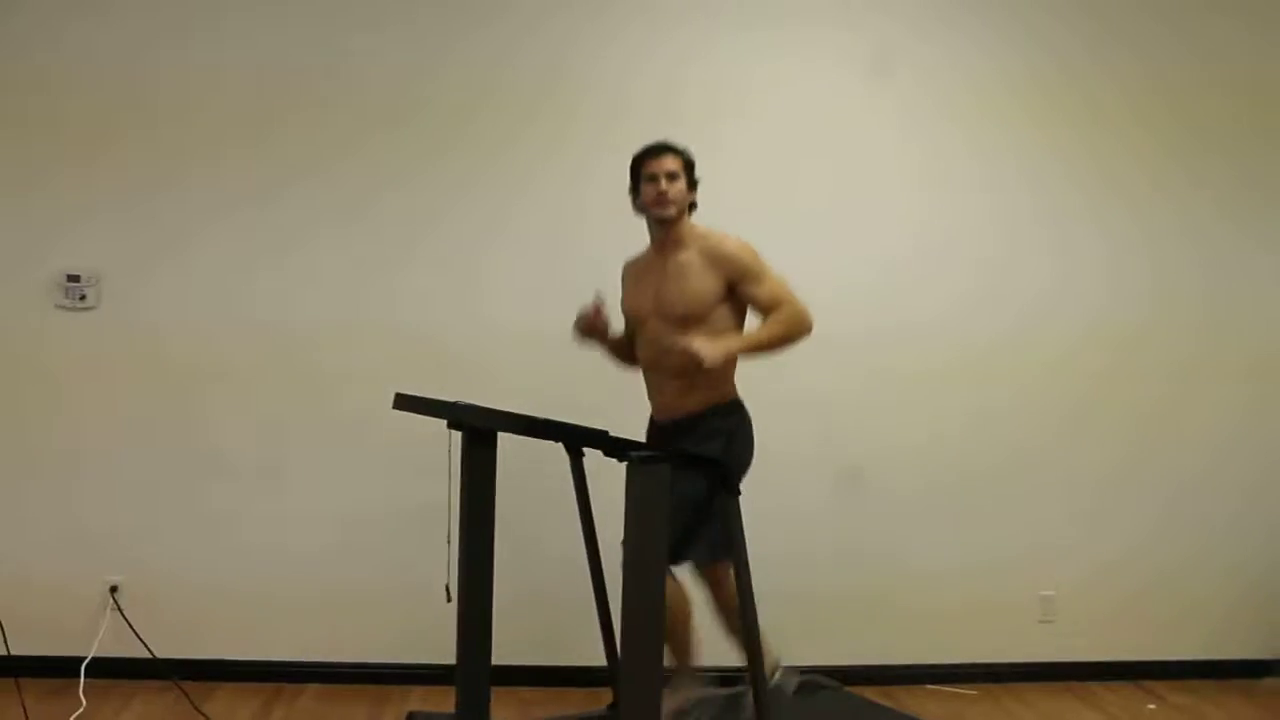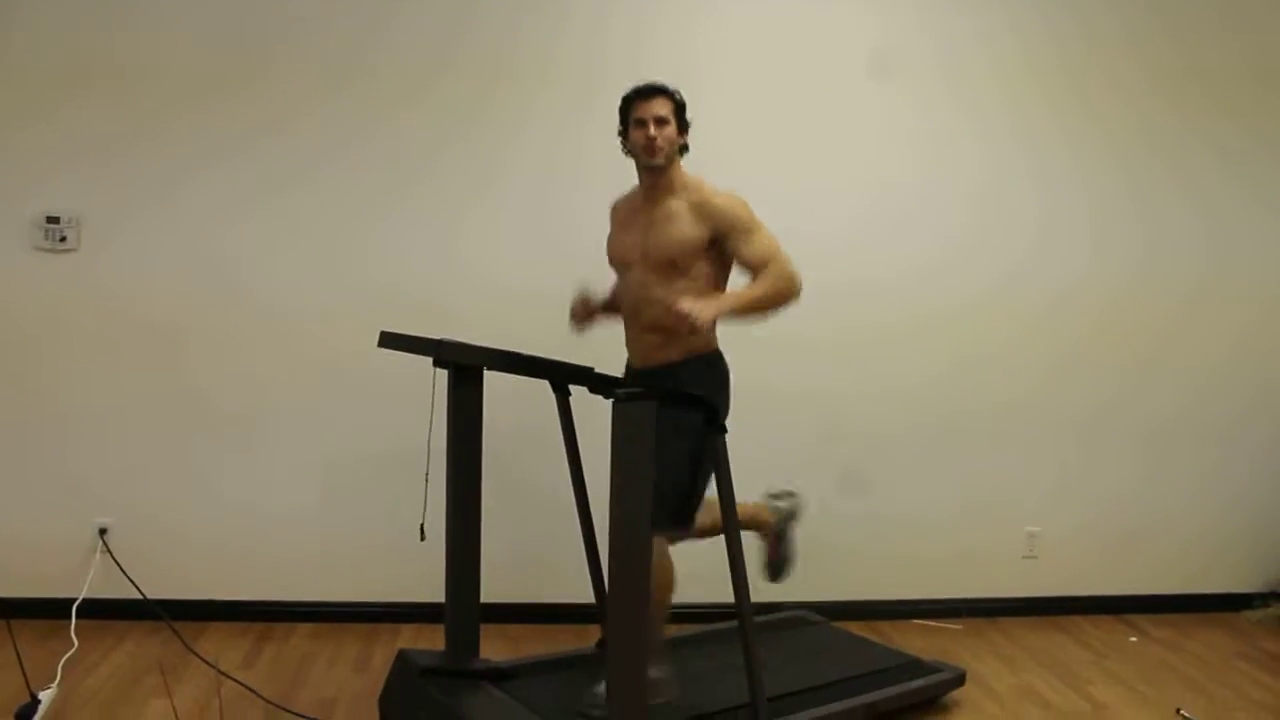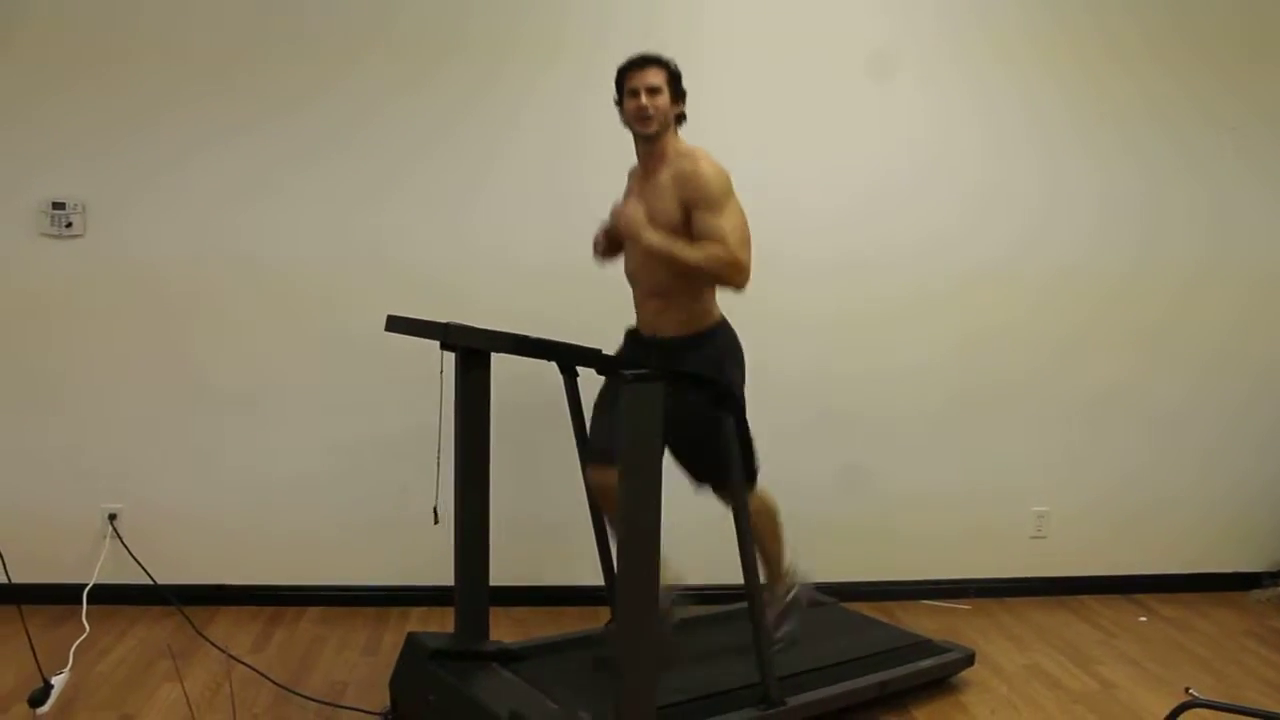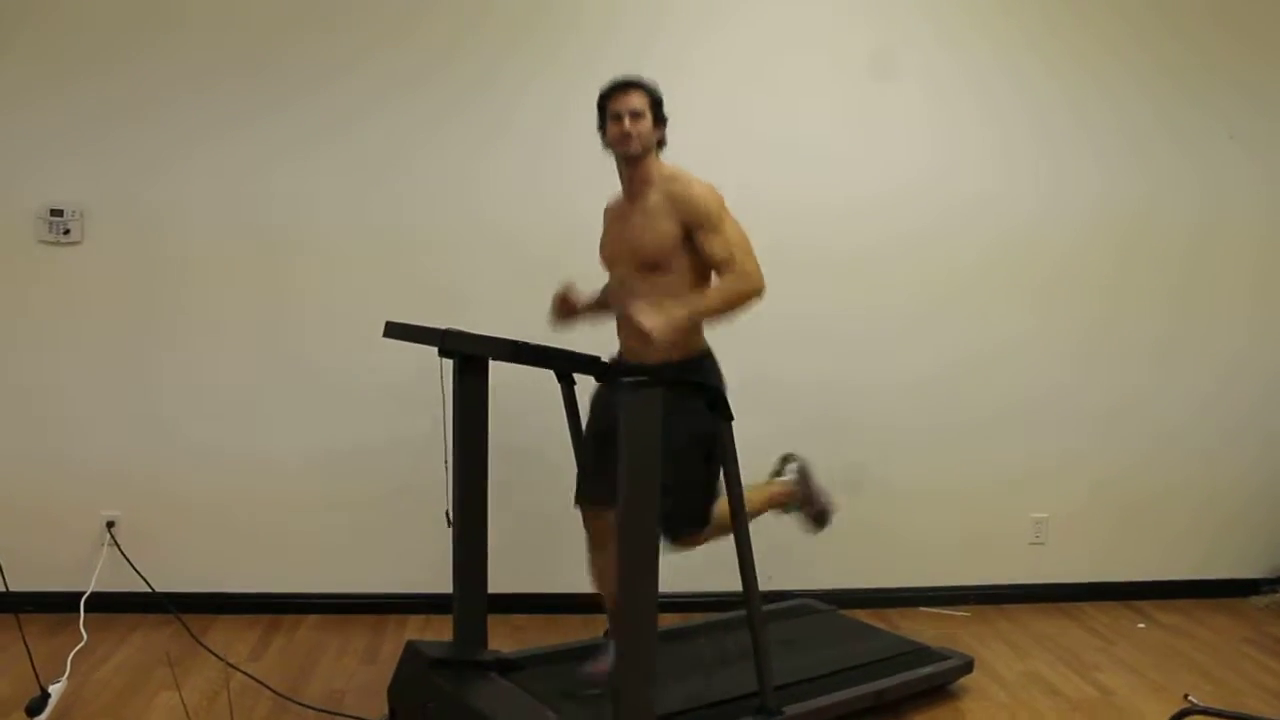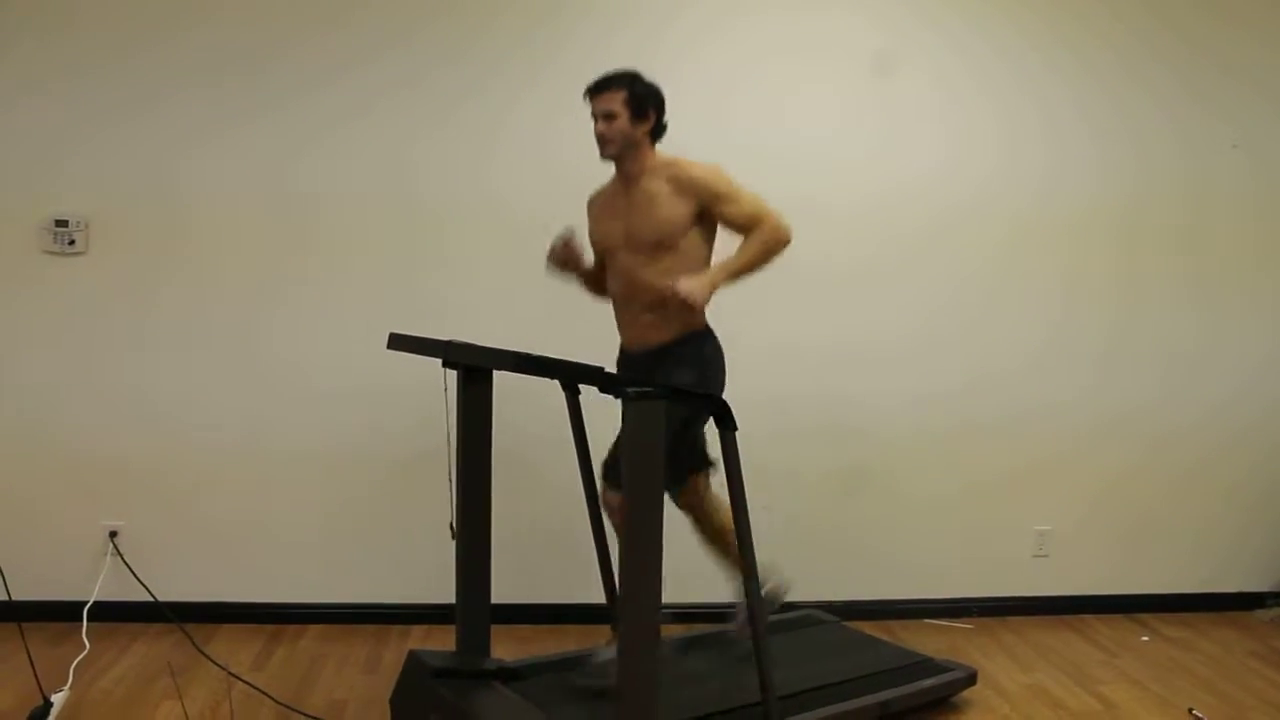
dt=1s
person 1, frame 1
left shoulder: (725, 254)
right shoulder: (634, 271)
left elbow: (797, 318)
left wrist: (728, 345)
right wrist: (603, 334)
left hip: (717, 432)
right hip: (665, 435)
right knee: (709, 566)
left ankle: (685, 684)
right ankle: (766, 670)
person 1, frame 2
left shoulder: (713, 206)
right shoulder: (622, 211)
left elbow: (784, 280)
left wrist: (718, 306)
right wrist: (599, 305)
left hip: (693, 381)
right hip: (639, 378)
left knee: (647, 527)
right knee: (673, 516)
left ankle: (649, 665)
right ankle: (768, 513)
person 1, frame 3
left shoulder: (701, 172)
right shoulder: (639, 176)
left elbow: (736, 268)
left wrist: (647, 240)
right wrist: (619, 241)
left hip: (701, 351)
right hip: (642, 345)
left knee: (731, 486)
right knee: (602, 476)
left ankle: (782, 589)
person 1, frame 4
left shoulder: (691, 197)
right shoulder: (616, 211)
left elbow: (748, 278)
left wrist: (672, 316)
right wrist: (591, 303)
left hip: (686, 380)
right hip: (626, 377)
left knee: (686, 529)
right knee: (598, 517)
left ankle: (786, 485)
person 1, frame 5
left shoulder: (691, 180)
right shoulder: (601, 202)
left elbow: (774, 231)
left wrist: (709, 280)
right wrist: (575, 265)
left hip: (688, 361)
right hip: (635, 363)
left knee: (619, 495)
right knee: (688, 492)
right ankle: (761, 585)
